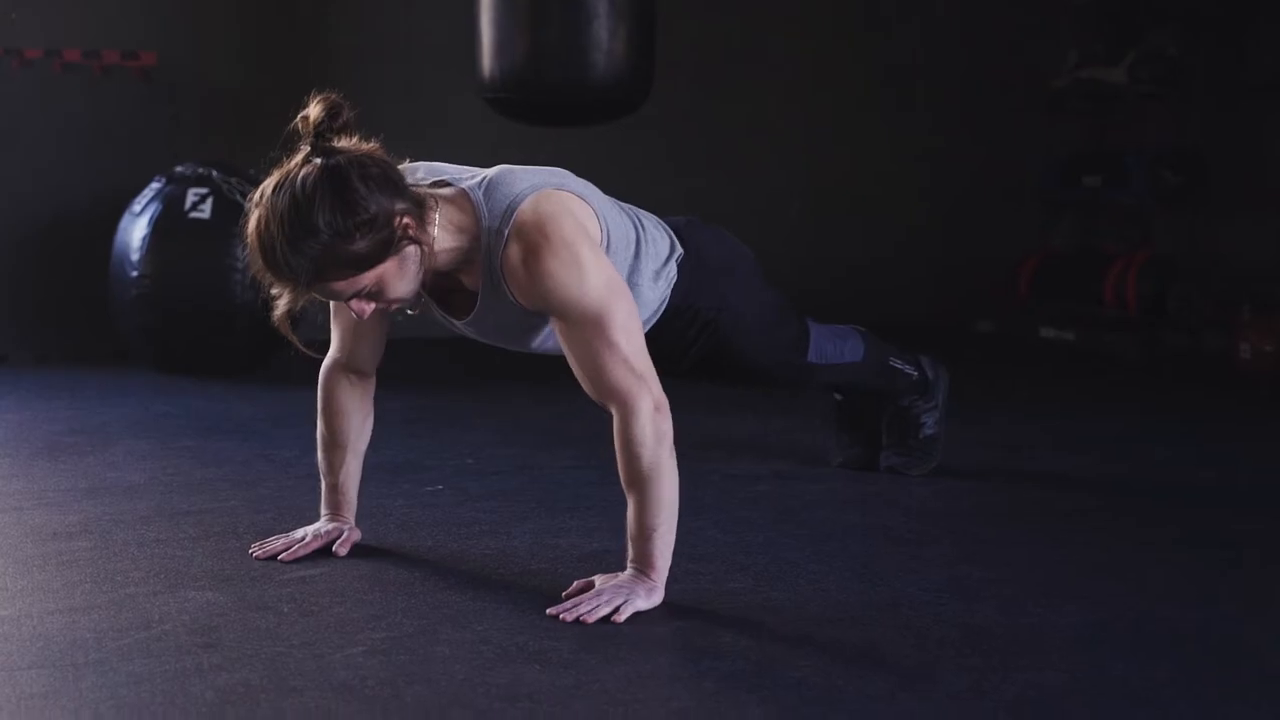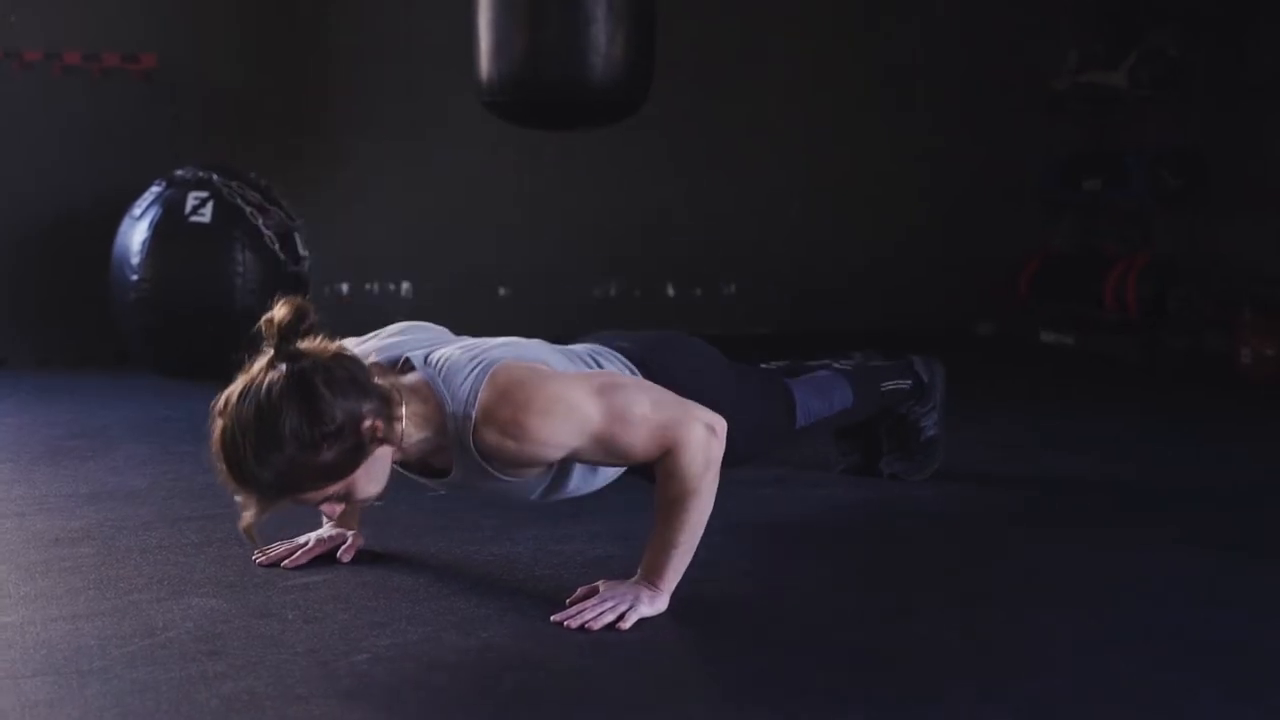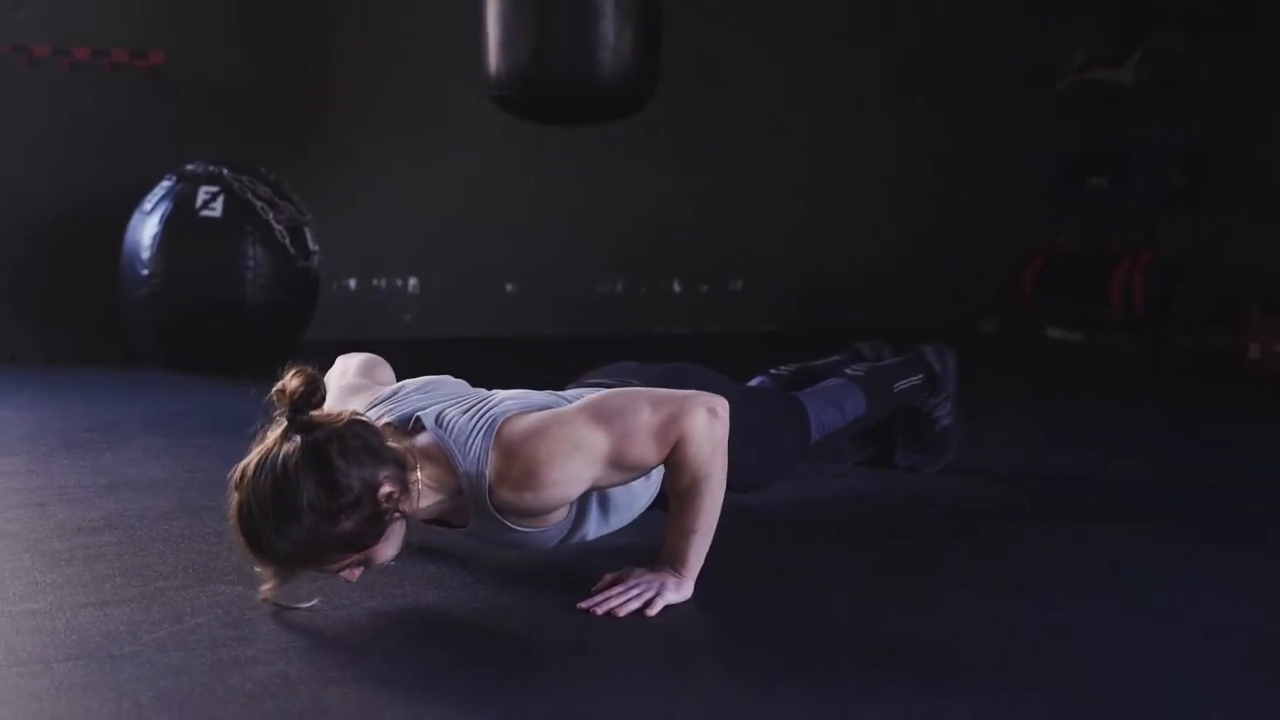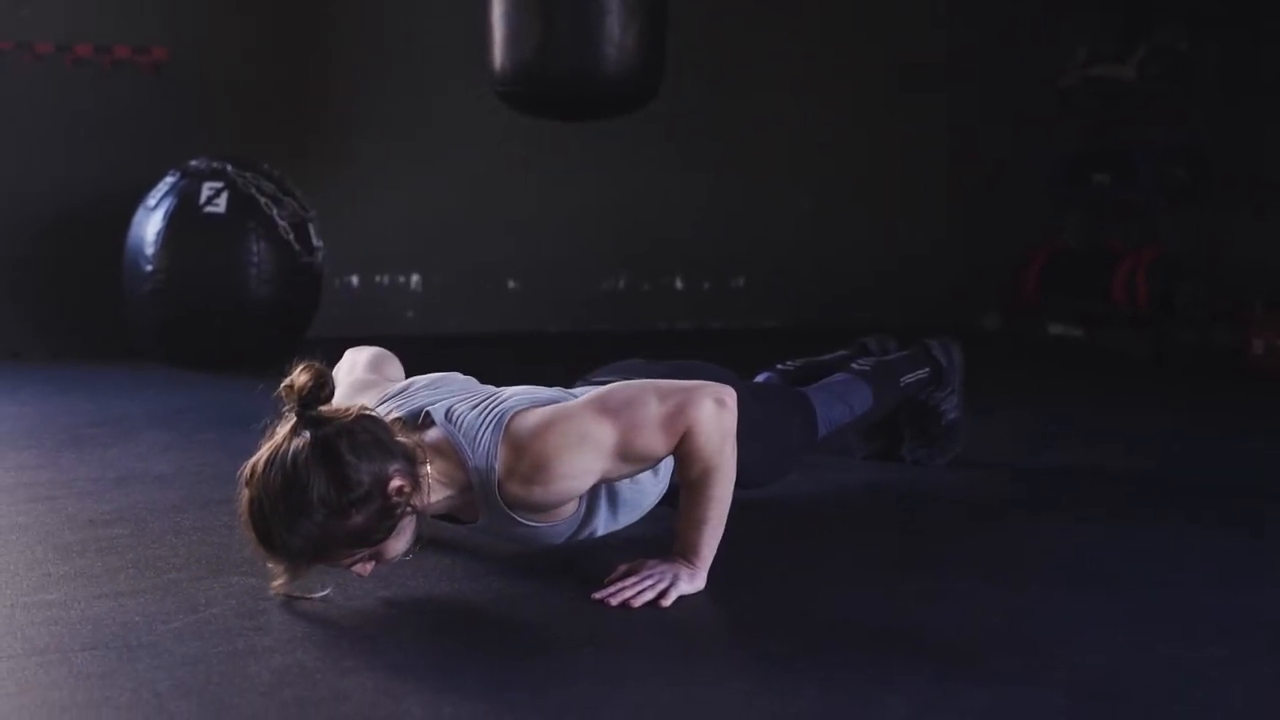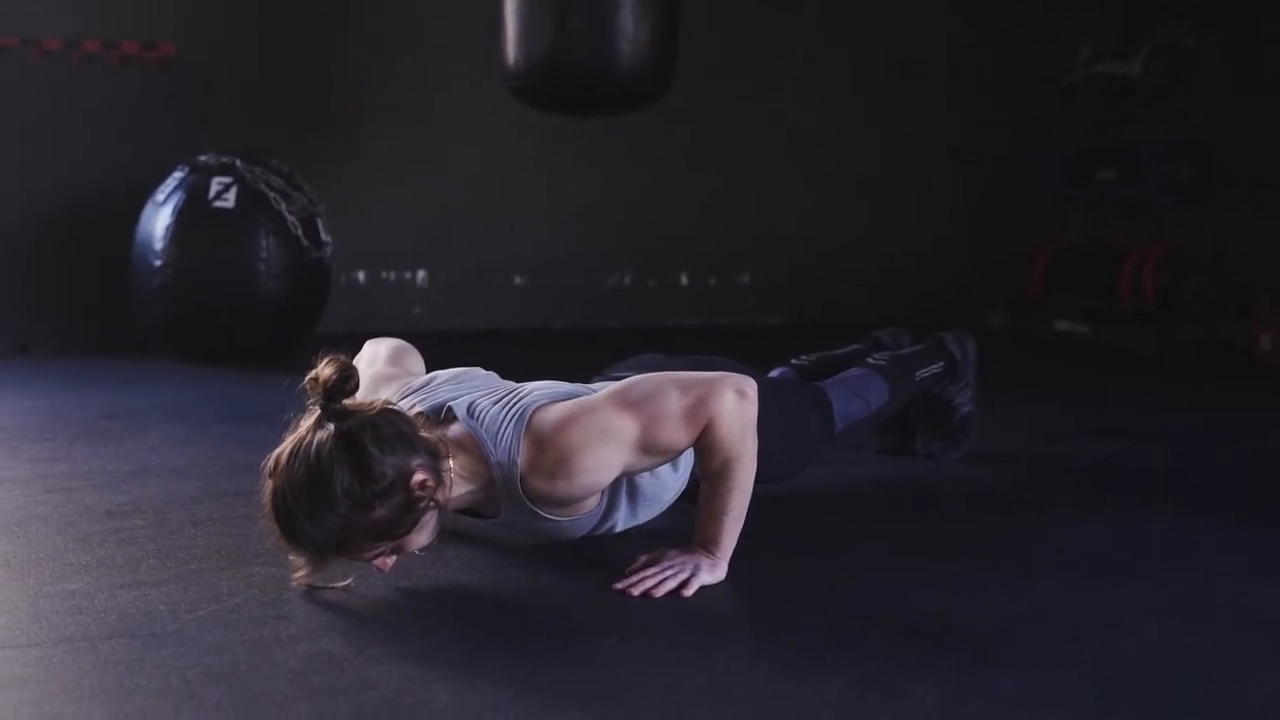
dt=1s
person 1, frame 1
left shoulder: (539, 242)
right shoulder: (375, 227)
left elbow: (640, 405)
right elbow: (348, 371)
left wrist: (648, 576)
right wrist: (337, 513)
left hip: (690, 284)
right hip: (626, 297)
left knee: (797, 355)
right knee: (795, 364)
left ankle: (912, 381)
right ankle: (861, 409)
person 1, frame 2
left shoulder: (507, 412)
right shoulder: (348, 379)
left elbow: (700, 433)
left wrist: (654, 586)
right wrist: (343, 526)
left hip: (664, 387)
right hip: (593, 369)
left knee: (785, 408)
right knee: (781, 400)
left ankle: (906, 384)
right ankle: (844, 376)
person 1, frame 3
left shoulder: (520, 471)
right shoulder: (357, 420)
left elbow: (699, 416)
right elbow: (359, 361)
left wrist: (679, 573)
right wrist: (357, 524)
left hip: (684, 415)
right hip: (603, 401)
left knee: (796, 420)
right knee: (775, 399)
left ankle: (918, 376)
right ankle: (855, 364)
person 1, frame 4
left shoulder: (531, 467)
right shoulder: (363, 421)
left elbow: (707, 407)
right elbow: (367, 356)
left wrist: (692, 564)
right wrist: (381, 522)
left hip: (692, 420)
right hip: (611, 398)
left knee: (804, 415)
right knee: (776, 392)
left ankle: (923, 370)
right ankle: (861, 357)
person 1, frame 5
left shoulder: (554, 462)
right shoulder: (384, 413)
left elbow: (730, 402)
right elbow: (387, 349)
left wrist: (713, 555)
right wrist: (394, 515)
left hip: (709, 415)
right hip: (629, 395)
left knee: (823, 411)
right knee: (795, 383)
left ankle: (938, 364)
right ankle: (877, 352)
